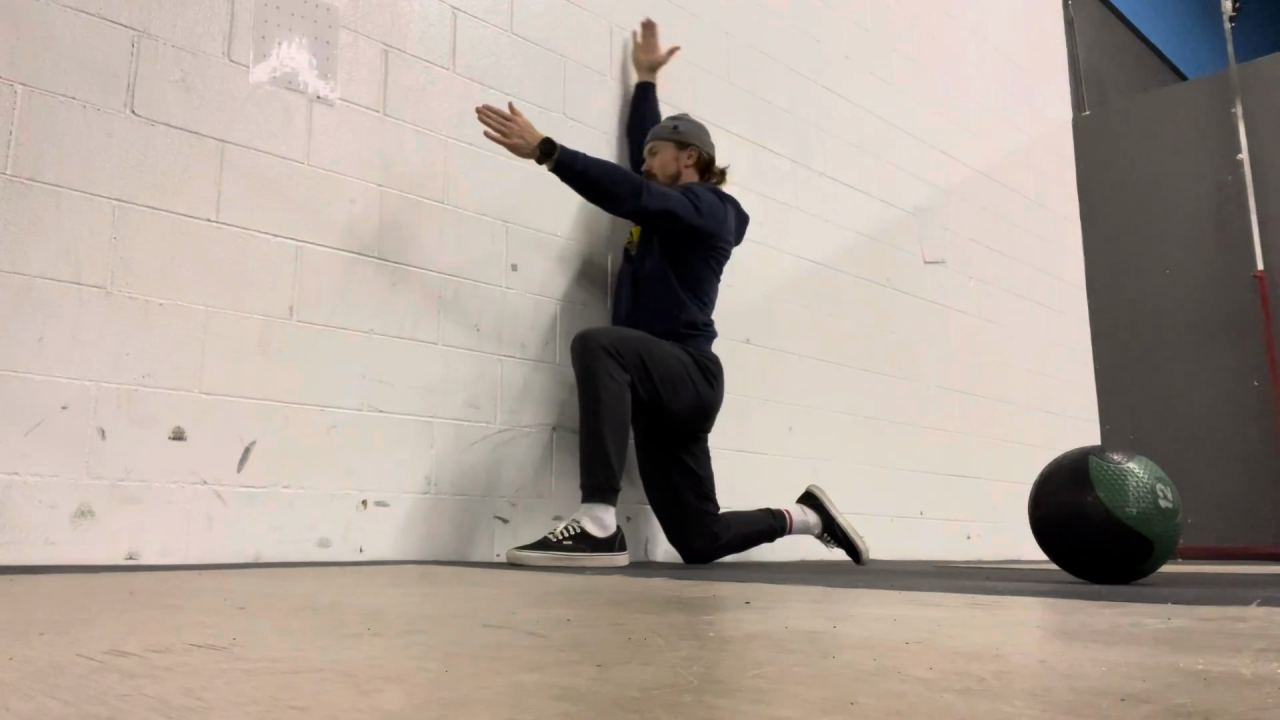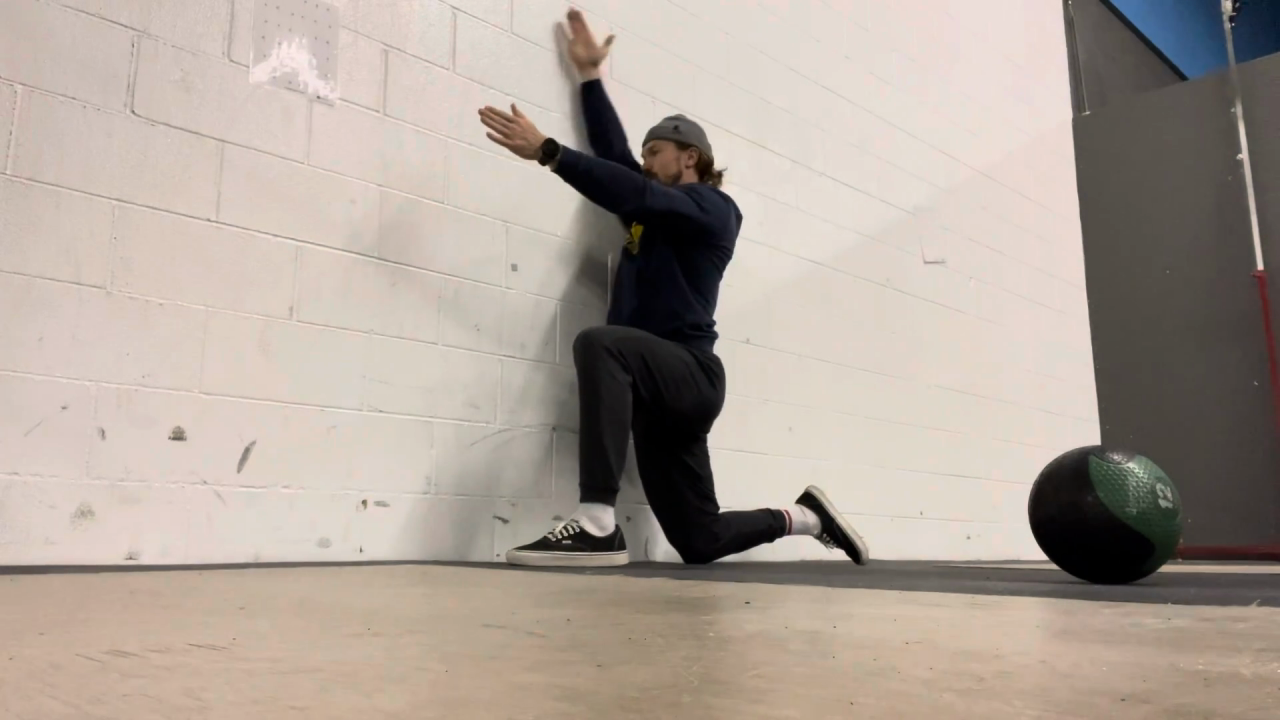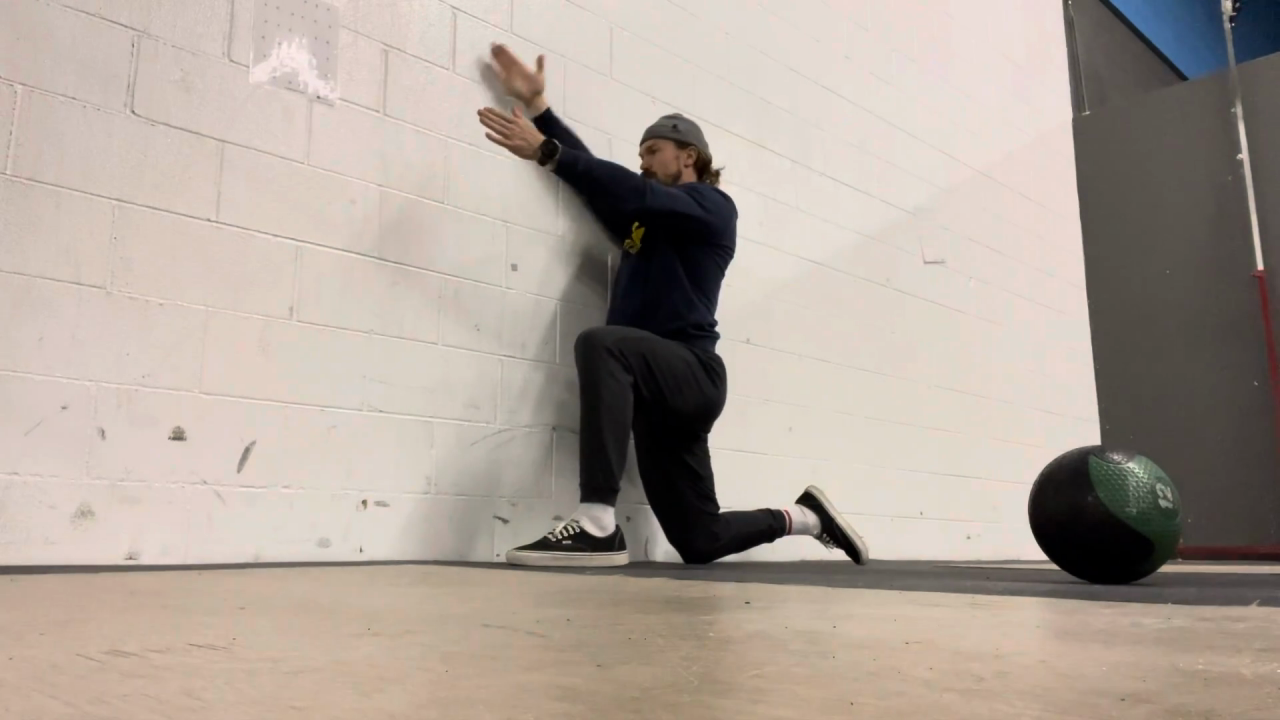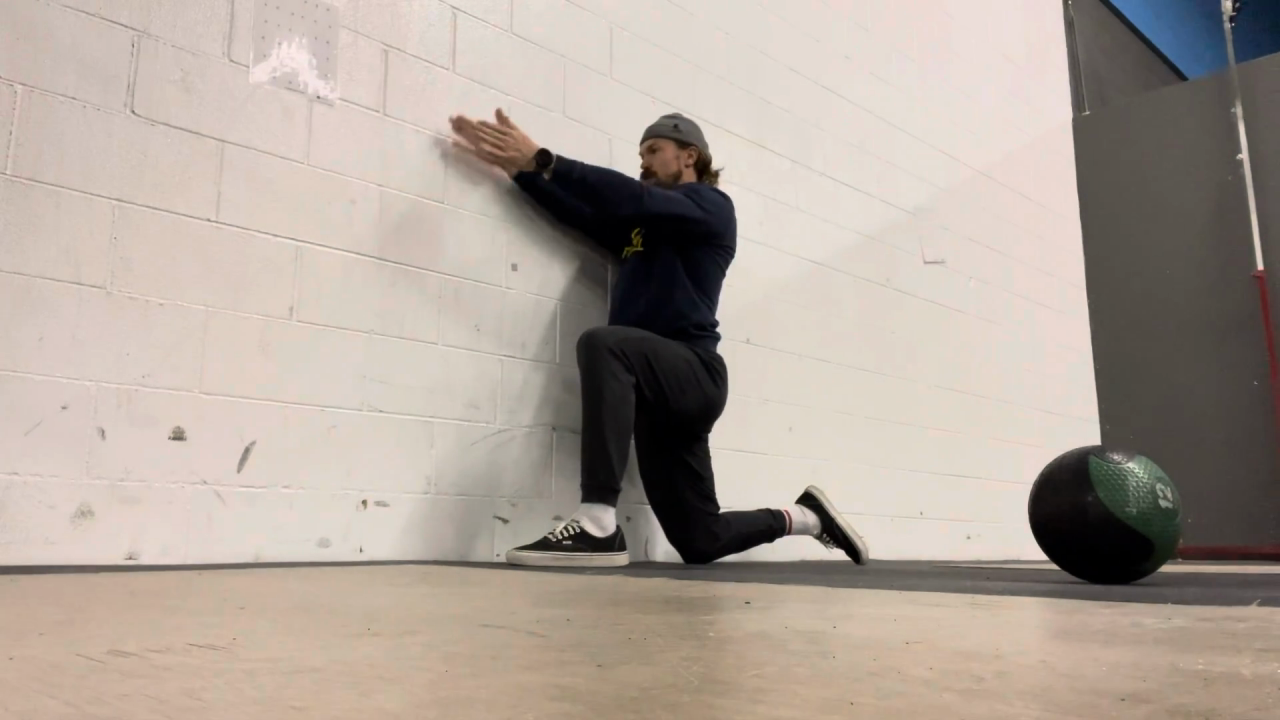
dt=0.2s
person 1, frame 1
left shoulder: (707, 209)
right shoulder: (667, 216)
left elbow: (629, 194)
right elbow: (638, 177)
left wrist: (544, 150)
right wrist: (645, 81)
left hip: (686, 376)
right hip: (666, 385)
left knee: (597, 346)
right knee: (701, 541)
left ankle: (598, 526)
right ankle: (807, 516)
person 1, frame 2
left shoulder: (711, 209)
right shoulder: (653, 218)
left elbow: (632, 192)
right elbow: (613, 158)
left wrist: (546, 150)
right wrist: (590, 76)
left hip: (689, 376)
right hip: (664, 390)
left knee: (600, 345)
right knee: (700, 540)
left ankle: (597, 525)
right ankle: (806, 516)
person 1, frame 3
left shoulder: (712, 207)
right shoulder: (644, 221)
left elbow: (633, 190)
right elbow: (597, 184)
left wrist: (544, 150)
right wrist: (536, 109)
left hip: (690, 376)
right hip: (662, 392)
left knee: (601, 344)
right knee: (700, 541)
left ankle: (597, 527)
right ankle: (808, 516)
person 1, frame 4
left shoulder: (710, 206)
right shoulder: (643, 225)
left elbow: (632, 198)
right elbow: (586, 211)
left wrist: (540, 160)
right wrist: (519, 166)
left hip: (692, 375)
right hip: (663, 393)
left knee: (602, 344)
right knee: (701, 542)
left ankle: (597, 528)
right ankle: (805, 517)
